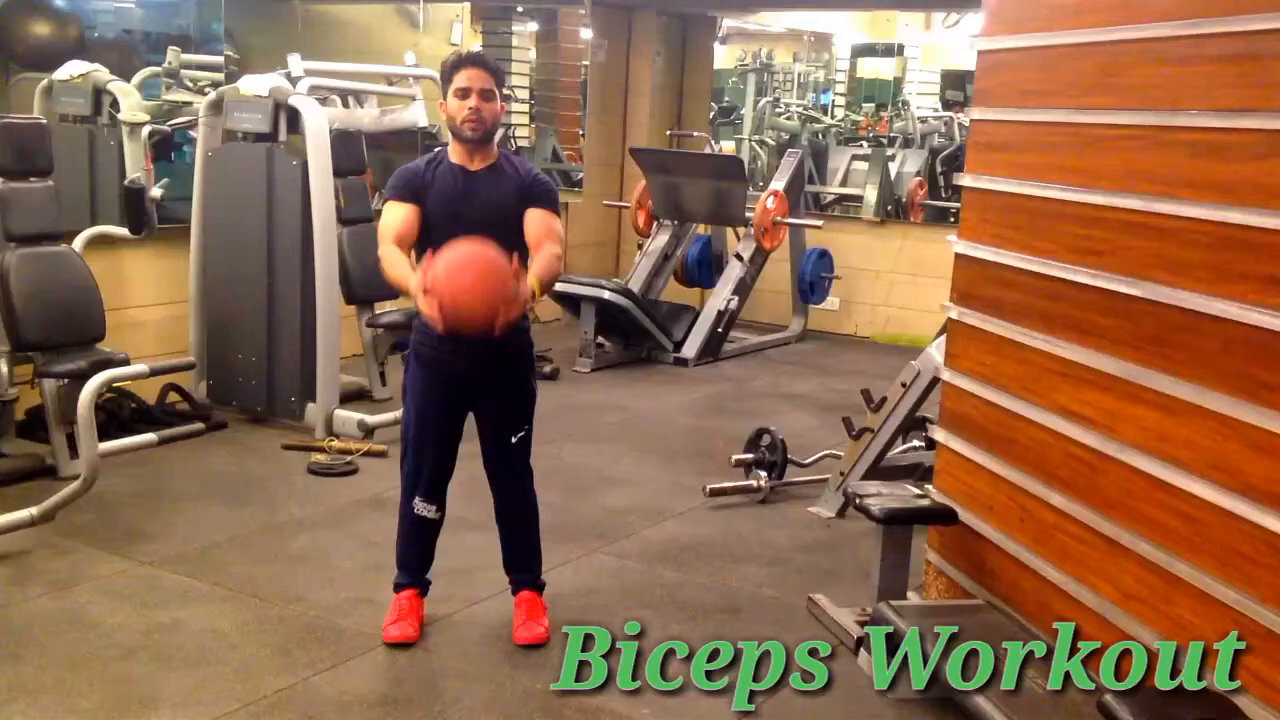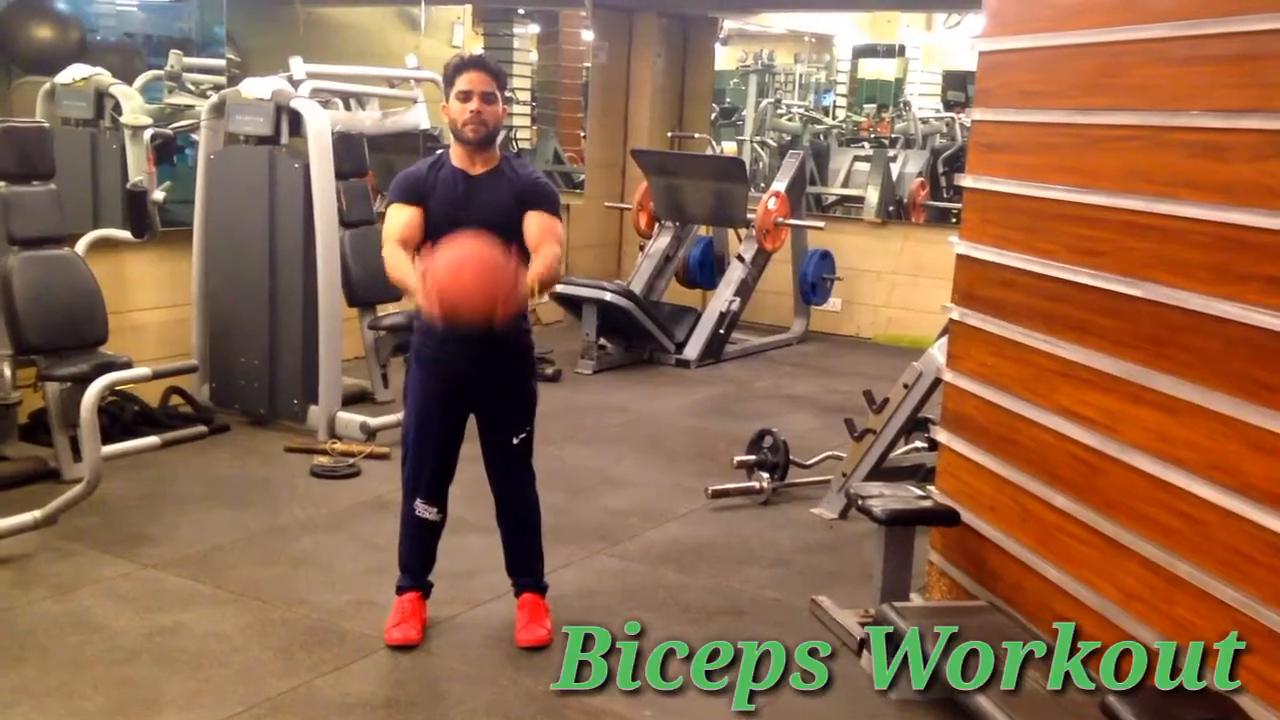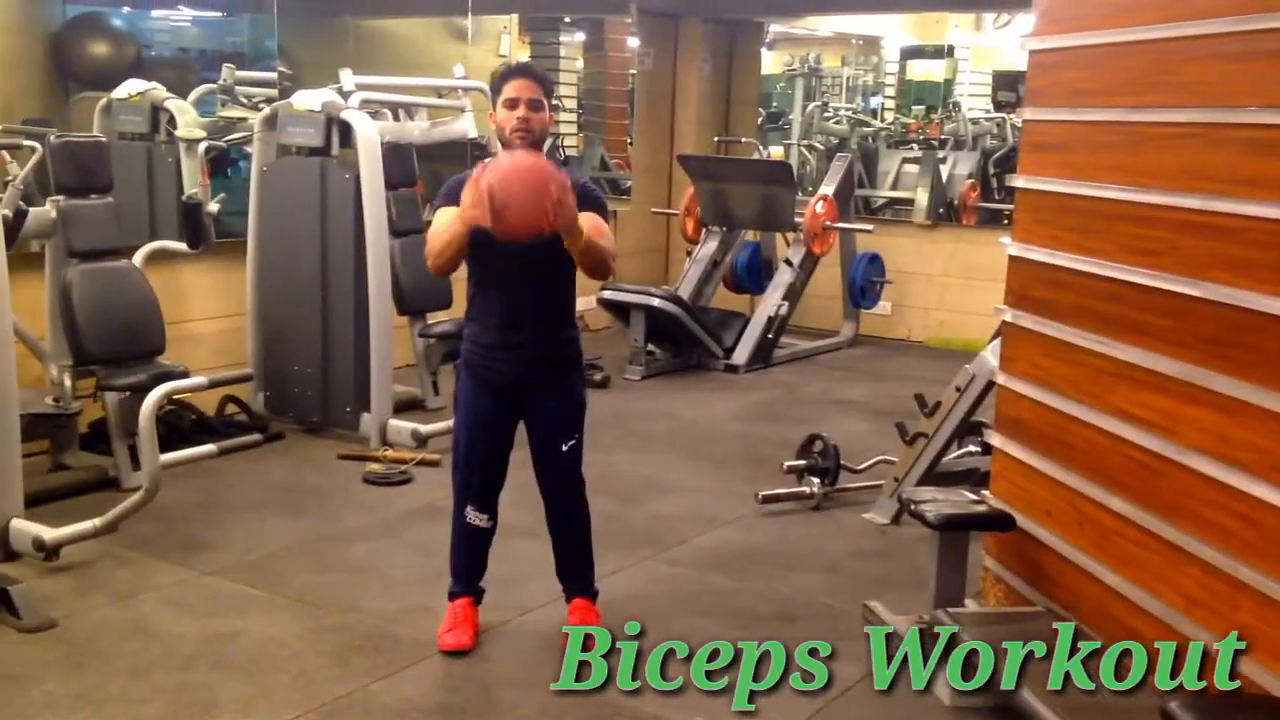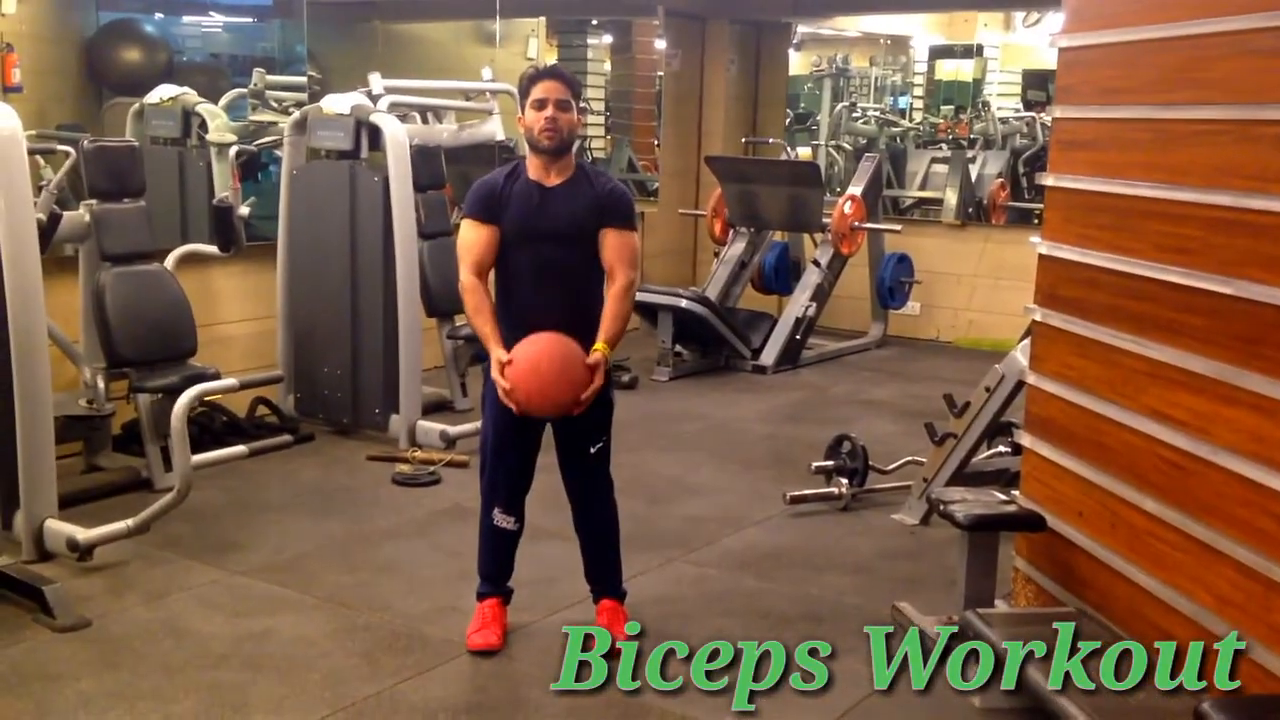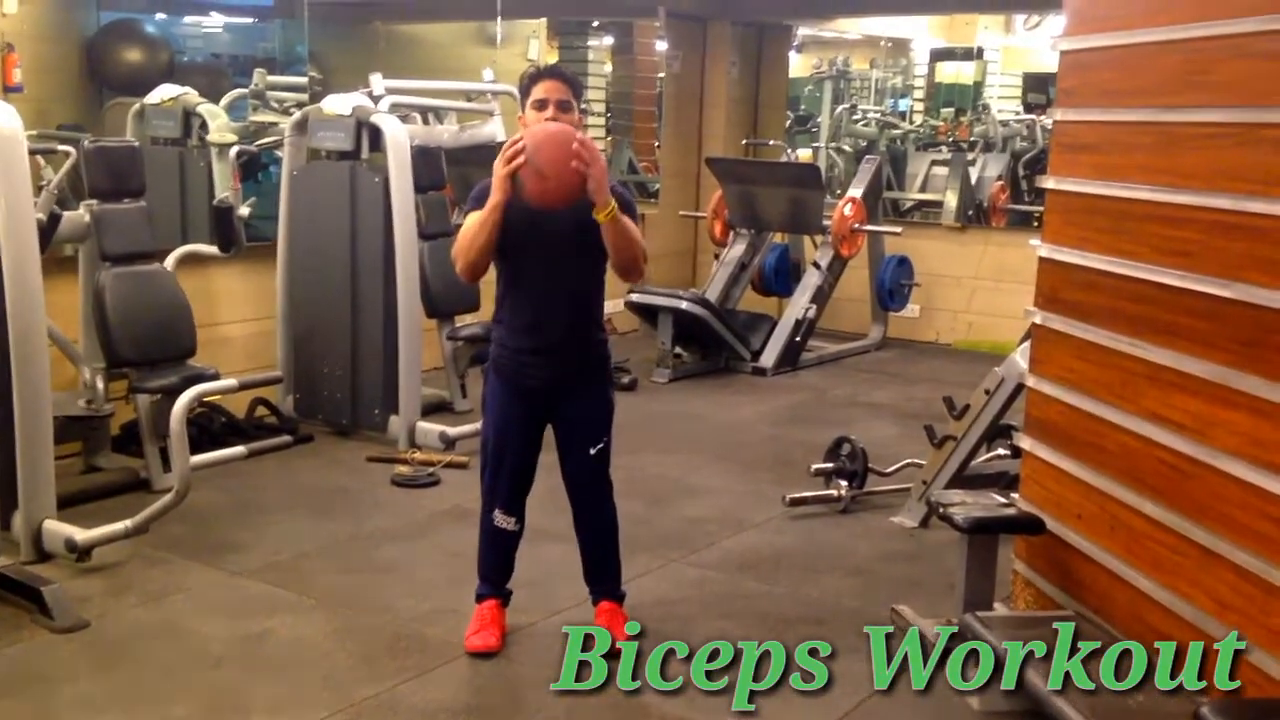
dt=1s
person 1, frame 1
left shoulder: (529, 182)
right shoulder: (414, 178)
left elbow: (551, 249)
right elbow: (390, 247)
left wrist: (529, 286)
right wrist: (417, 286)
left hip: (507, 356)
right hip: (435, 353)
left knee: (512, 477)
right knee: (422, 476)
left ankle: (527, 591)
right ankle: (409, 590)
person 1, frame 2
left shoulder: (531, 185)
right shoulder: (416, 181)
left elbow: (550, 255)
right elbow: (394, 252)
left wrist: (524, 286)
right wrist: (419, 283)
left hip: (507, 357)
right hip: (436, 355)
left knee: (514, 479)
right knee: (424, 478)
left ankle: (530, 593)
right ankle: (411, 591)
person 1, frame 3
left shoulder: (578, 190)
right shoulder: (463, 187)
left elbow: (605, 261)
right elbow: (435, 257)
left wrist: (572, 232)
right wrist: (468, 222)
left hip: (556, 365)
right hip: (485, 363)
left knee: (565, 485)
right knee: (474, 486)
left ankle: (581, 598)
right ankle: (463, 598)
person 1, frame 4
left shoulder: (607, 195)
right shoulder: (491, 192)
left elbow: (623, 278)
right elbow: (471, 276)
left wrist: (602, 353)
right wrist: (495, 351)
left hip: (583, 369)
right hip: (512, 368)
left knee: (592, 488)
right knee: (502, 487)
left ankle: (609, 599)
right ankle: (492, 598)
person 1, frame 5
left shoulder: (607, 192)
right shoulder: (493, 189)
left elbow: (634, 268)
right elbow: (466, 268)
left wrist: (601, 199)
right wrist: (500, 198)
left hip: (584, 371)
right hip: (513, 369)
left knee: (593, 491)
right knee: (502, 490)
left ankle: (608, 602)
right ankle: (491, 601)
